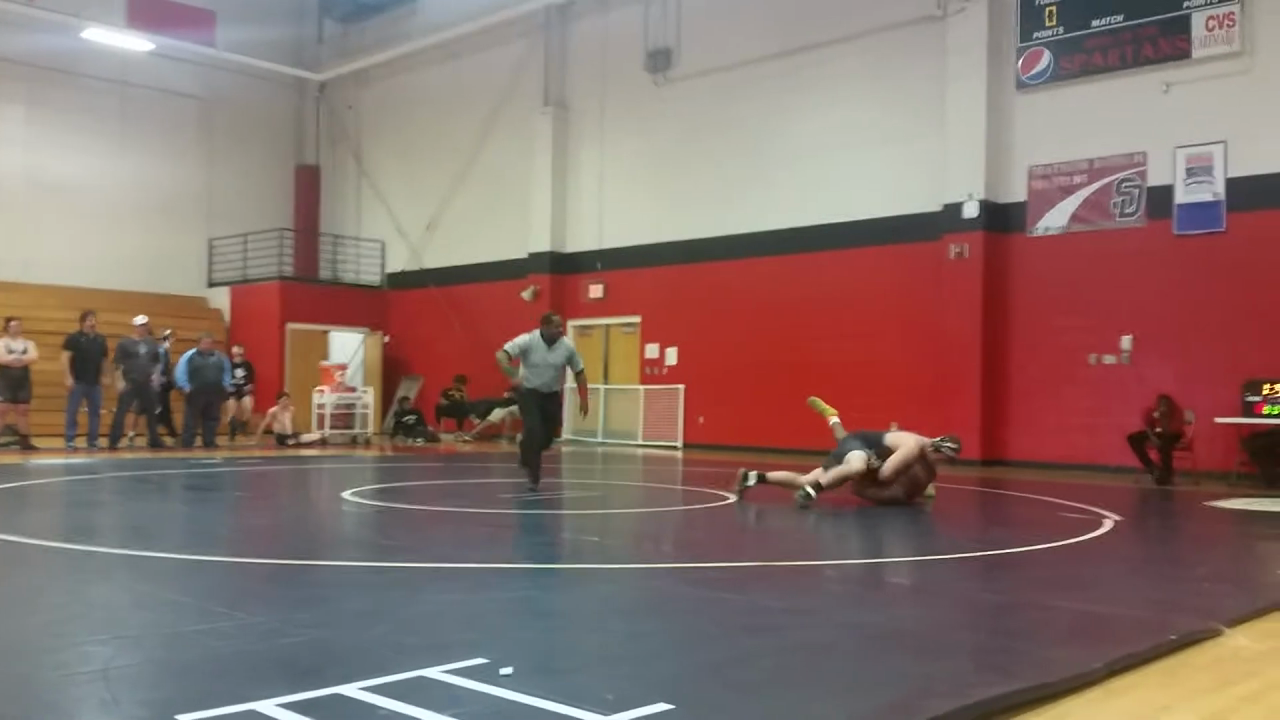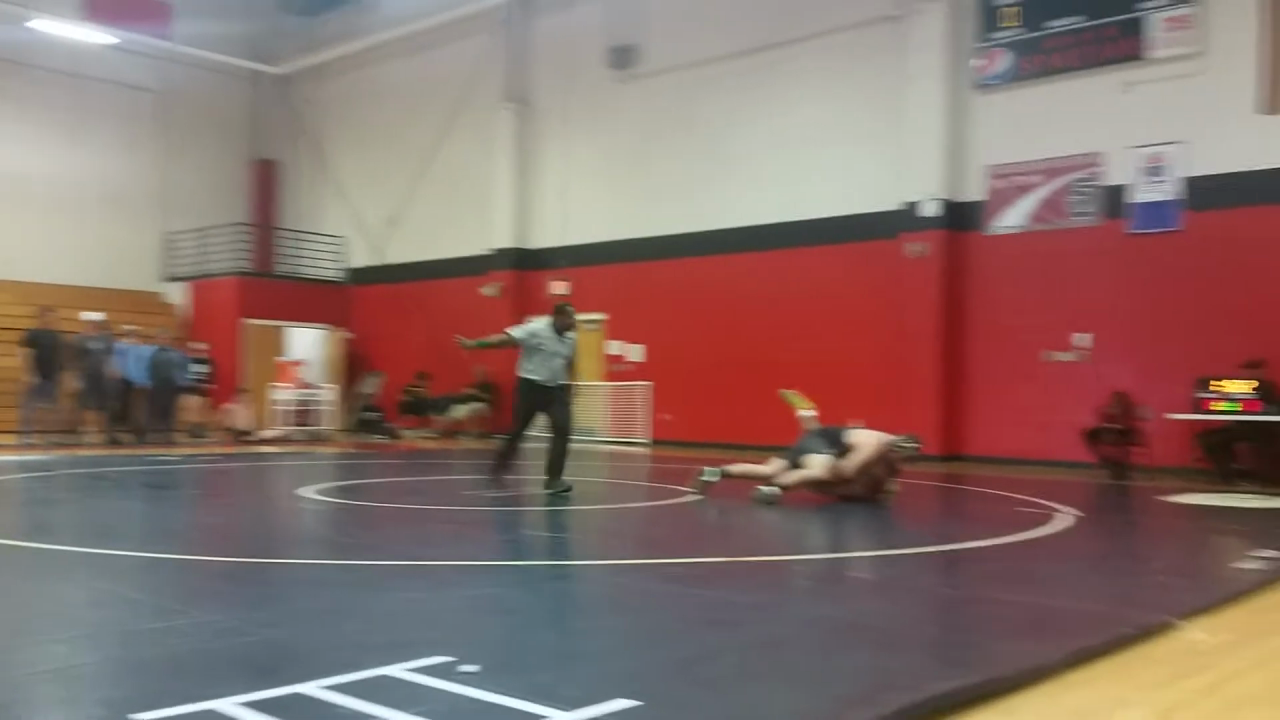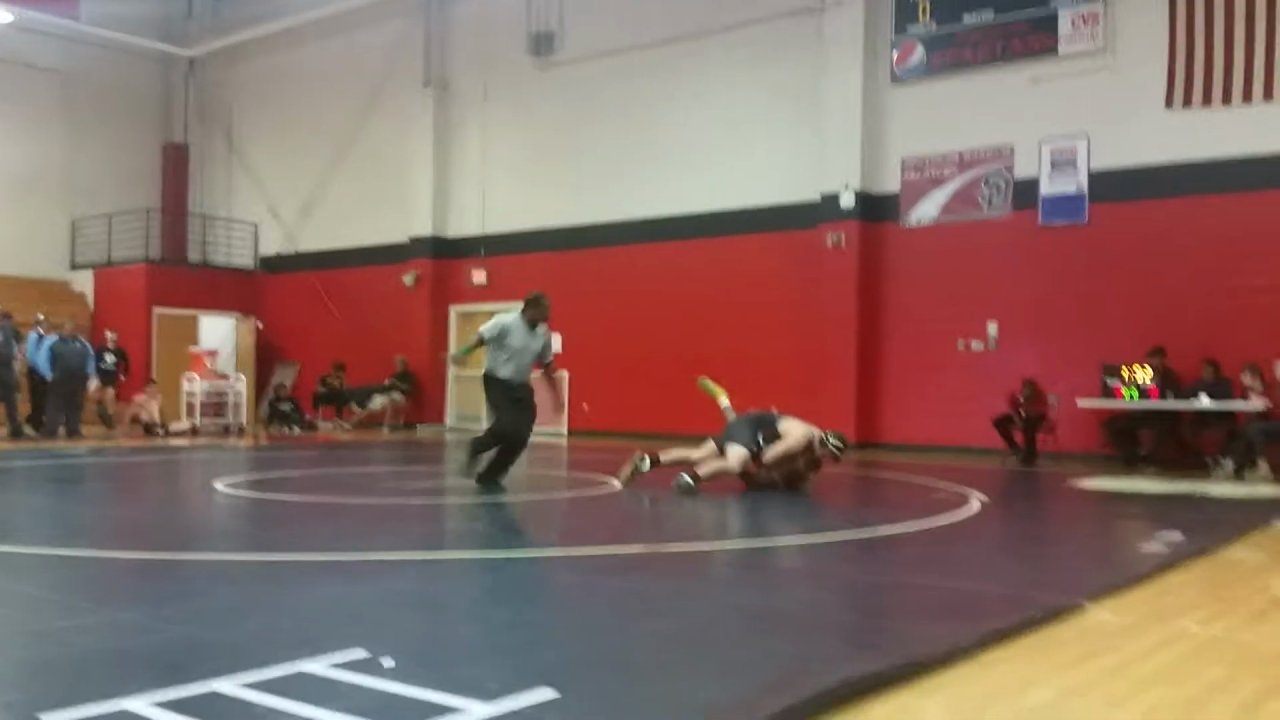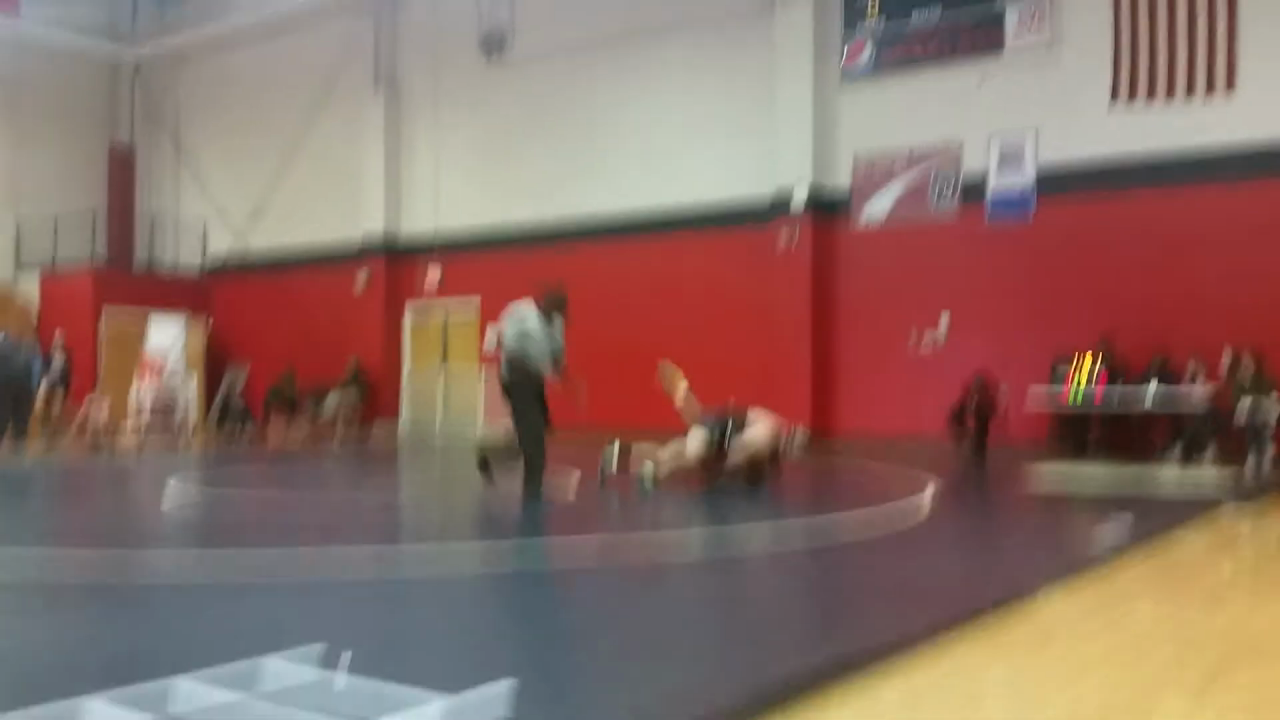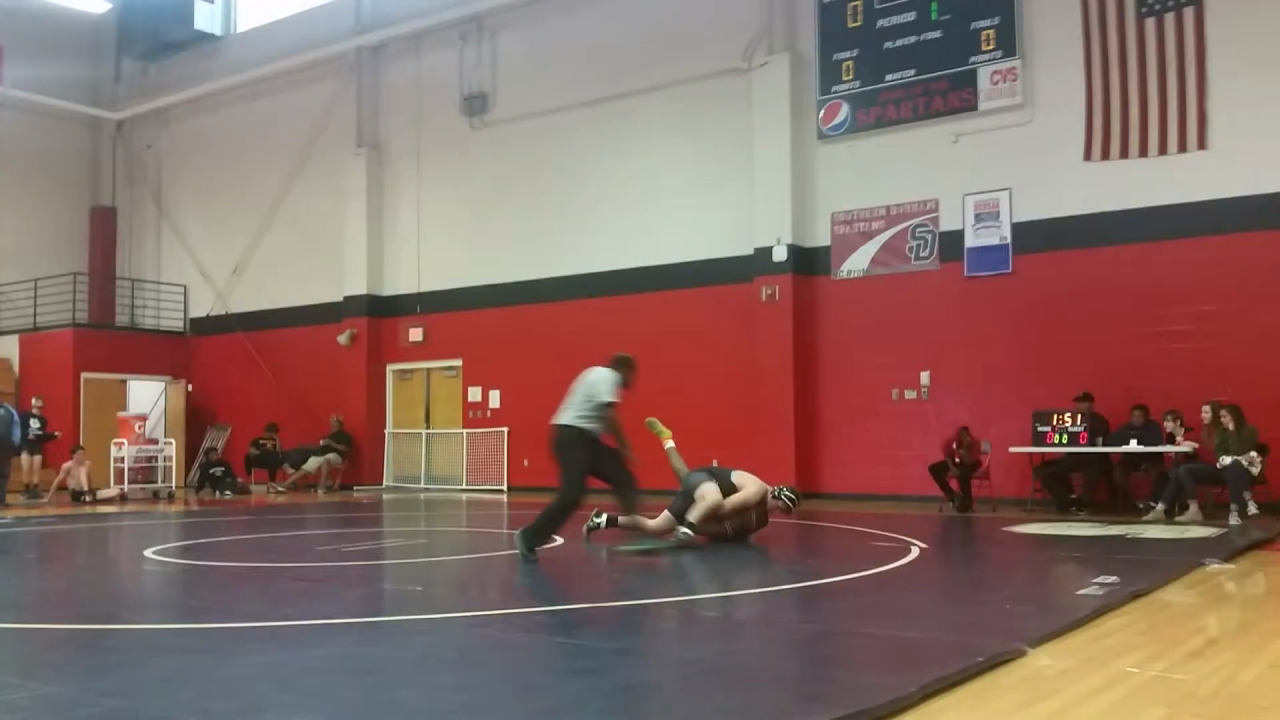
dt=0.2s
person 1, frame 1
left shoulder: (928, 450)
right shoulder: (913, 447)
right elbow: (885, 474)
left hip: (861, 450)
right hip: (856, 444)
left knee: (804, 481)
right knee: (859, 467)
left ankle: (753, 477)
right ankle: (811, 489)
person 1, frame 2
left shoulder: (890, 445)
right shoulder: (873, 447)
right elbow: (846, 472)
left hip: (823, 443)
right hip: (817, 442)
left knee: (767, 472)
right knee: (823, 472)
left ankle: (711, 474)
right ankle: (774, 487)
person 1, frame 3
left shoulder: (815, 437)
right shoulder: (802, 438)
right elbow: (768, 458)
left hip: (755, 431)
right hip: (748, 426)
left knee: (698, 454)
right knee: (736, 466)
left ankle: (648, 460)
right ankle: (690, 478)
person 1, frame 4
left shoulder: (781, 432)
right shoulder: (768, 433)
left hip: (722, 427)
right hip: (717, 423)
left ankle: (621, 451)
right ankle: (650, 468)
person 1, frame 5
right shoulder: (756, 494)
right elbow: (722, 506)
left hip: (698, 488)
right hip: (697, 482)
left knee: (655, 527)
right knee: (714, 500)
left ankle: (603, 520)
right ankle: (686, 529)
person 2, frame 1
left shoulder: (567, 346)
right shoulder: (527, 341)
left elbow: (579, 373)
right elbow: (501, 355)
left wrist: (584, 400)
right wrist: (511, 374)
left hip: (552, 396)
right hip: (528, 393)
left knee: (545, 438)
right knee: (534, 435)
left ankle: (526, 452)
right ankle: (534, 477)
person 2, frame 2
left shoulder: (570, 338)
right shoulder: (535, 330)
right elbow: (505, 338)
left wrist: (569, 386)
right wrist: (475, 344)
left hip: (556, 389)
right hip: (530, 387)
left knee: (563, 428)
right knee: (517, 431)
left ankle: (554, 480)
right ankle: (501, 464)
person 2, frame 3
left shoulder: (543, 333)
right shoulder: (504, 323)
left elbow: (547, 364)
right elbow: (479, 338)
left wrist: (556, 393)
right wrist: (462, 353)
left hip: (520, 387)
right hip: (497, 382)
left knee: (520, 435)
right knee: (507, 425)
left ankle: (489, 477)
right ankle: (478, 445)
person 2, frame 4
left shoulder: (556, 322)
right shoulder: (521, 313)
left elbow: (558, 355)
right elbow: (503, 343)
left hip: (532, 380)
right hip: (518, 377)
left knee: (536, 429)
right knee: (533, 428)
left ankle: (489, 453)
right ankle: (533, 486)
person 2, frame 5
left shoulder: (597, 377)
right shoulder: (608, 377)
right elbow: (610, 416)
right wrist: (624, 447)
left hip: (584, 439)
right hip: (573, 436)
left knee: (624, 481)
right knee: (571, 495)
right ankle: (529, 538)
